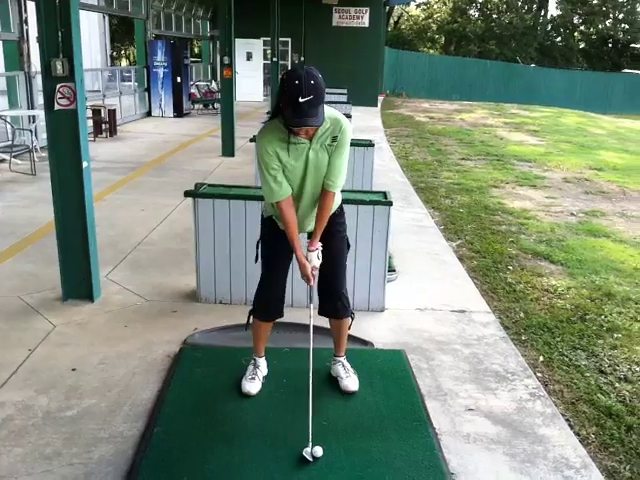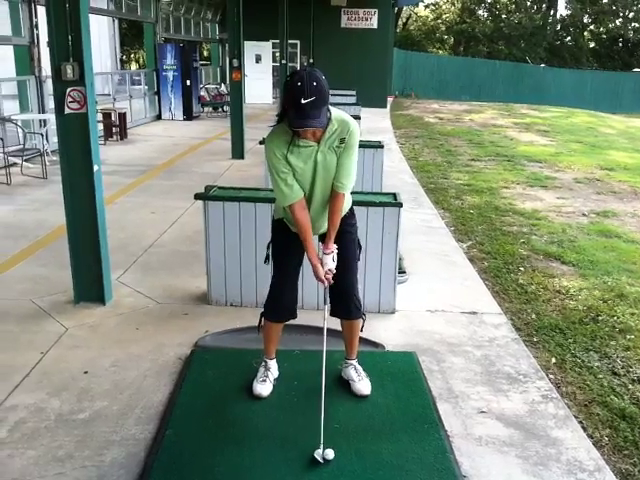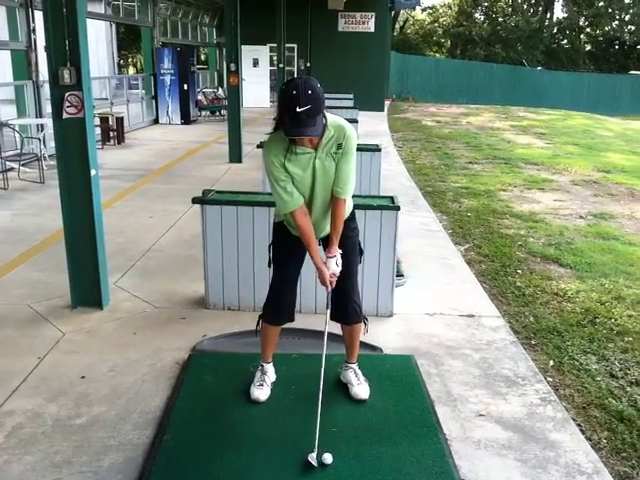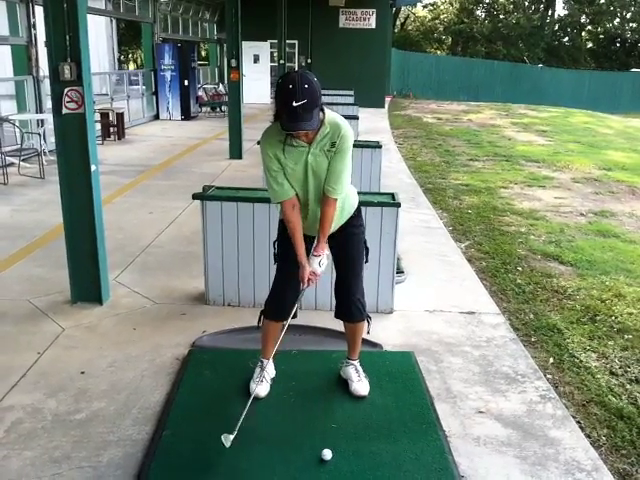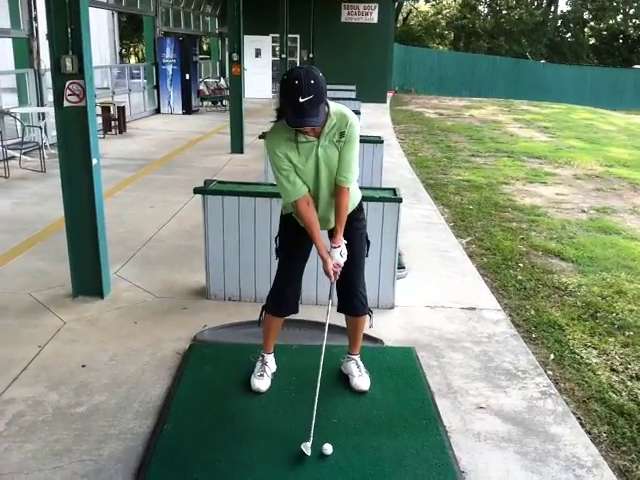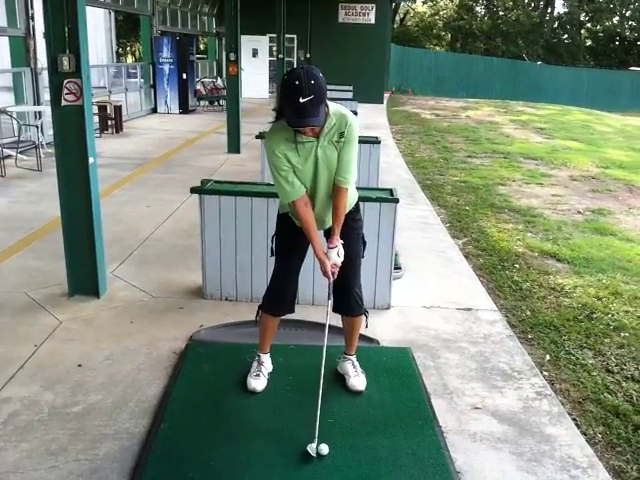
dt=0.5s
person 1, frame 1
left shoulder: (339, 127)
right shoulder: (268, 138)
left elbow: (330, 189)
right elbow: (283, 200)
left wrist: (316, 241)
right wrist: (300, 254)
left hip: (328, 215)
right hip: (280, 219)
left knee: (336, 290)
right knee: (269, 291)
left ankle: (340, 360)
right ankle: (258, 361)
person 1, frame 2
left shoulder: (347, 129)
right shoulder: (276, 143)
left elbow: (339, 191)
right elbow: (295, 204)
left wrist: (330, 244)
right wrist: (313, 258)
left hip: (338, 217)
right hip: (290, 222)
left knee: (348, 292)
right knee: (280, 293)
left ankle: (351, 363)
right ankle: (269, 364)
person 1, frame 3
left shoulder: (344, 134)
right shoulder: (274, 150)
left elbow: (340, 196)
right elbow: (297, 210)
left wrist: (334, 249)
right wrist: (318, 263)
left hip: (339, 221)
right hip: (292, 227)
left knee: (349, 296)
right knee: (279, 295)
left ankle: (351, 367)
right ankle: (266, 367)
person 1, frame 4
left shoulder: (340, 131)
right shoulder: (271, 142)
left elbow: (332, 196)
right elbow: (289, 203)
left wrist: (321, 249)
right wrist: (302, 260)
left hip: (343, 217)
right hip: (296, 221)
left knee: (352, 293)
right knee: (281, 292)
left ankle: (352, 364)
right ankle: (265, 363)
person 1, frame 5
left shoulder: (346, 122)
right shoulder: (277, 140)
left elbow: (344, 185)
right elbow: (301, 200)
left wrist: (338, 239)
right wrist: (323, 253)
left hip: (346, 211)
right hip: (299, 217)
left knee: (354, 288)
right knee: (284, 287)
left ankle: (353, 358)
right ankle: (267, 358)
person 1, frame 6
left shoulder: (346, 123)
right shoulder: (276, 140)
left elbow: (343, 185)
right elbow: (299, 201)
left wrist: (336, 238)
right wrist: (320, 253)
left hip: (344, 212)
right hip: (296, 217)
left knee: (350, 289)
right knee: (280, 287)
left ankle: (349, 359)
right ankle: (263, 358)
